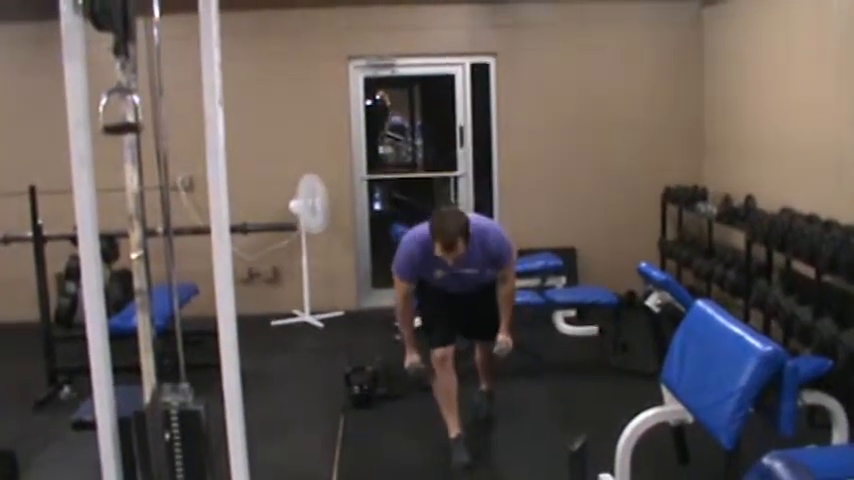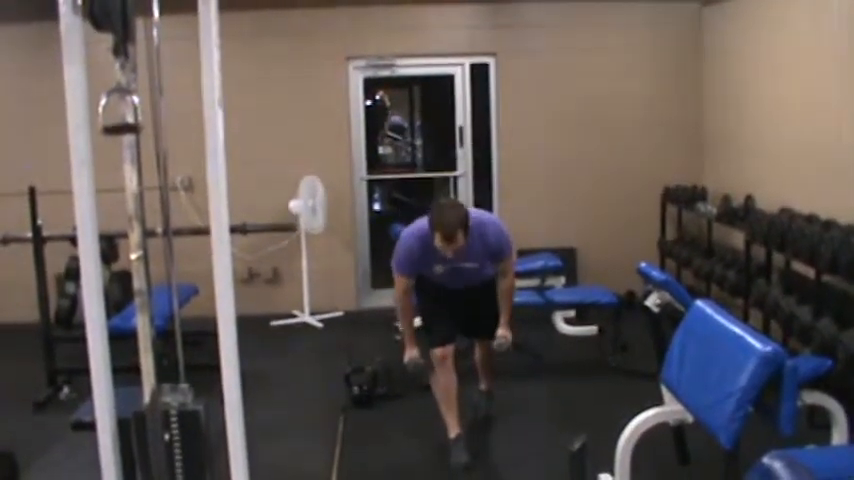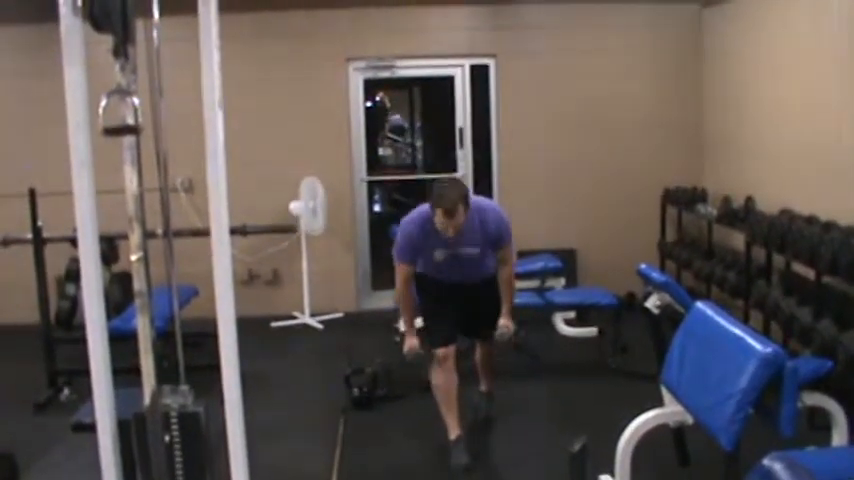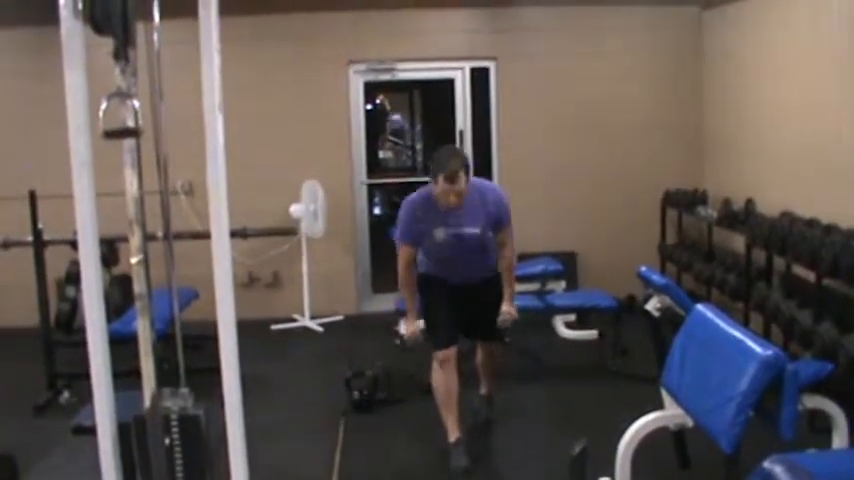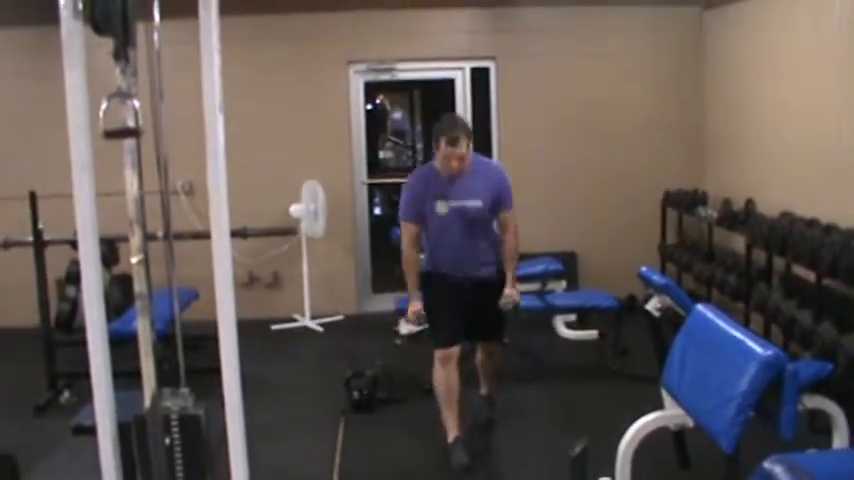
dt=0.1s
person 1, frame 1
left shoulder: (493, 237)
right shoulder: (412, 246)
left elbow: (506, 281)
right elbow: (404, 298)
left wrist: (505, 329)
right wrist: (410, 348)
left hip: (480, 287)
right hip: (435, 291)
left knee: (487, 343)
right knee: (441, 355)
left ankle: (486, 390)
right ankle: (455, 435)
person 1, frame 2
left shoulder: (492, 230)
right shoulder: (411, 241)
left elbow: (505, 275)
right elbow: (403, 293)
left wrist: (504, 323)
right wrist: (409, 342)
left hip: (480, 284)
right hip: (435, 288)
left knee: (486, 342)
right knee: (441, 354)
left ankle: (485, 389)
right ankle: (455, 435)
person 1, frame 3
left shoulder: (492, 217)
right shoulder: (412, 227)
left elbow: (506, 264)
right elbow: (404, 281)
left wrist: (506, 313)
right wrist: (410, 331)
left hip: (481, 282)
right hip: (436, 284)
left knee: (487, 343)
right knee: (443, 355)
left ankle: (485, 388)
right ankle: (455, 435)
person 1, frame 4
left shoulder: (492, 197)
right shoulder: (414, 208)
left elbow: (506, 248)
right elbow: (406, 264)
left wrist: (508, 298)
right wrist: (411, 315)
left hip: (484, 281)
right hip: (438, 283)
left knee: (488, 345)
right knee: (443, 356)
left ankle: (485, 393)
right ankle: (454, 437)
person 1, frame 5
left shoulder: (493, 175)
right shoulder: (418, 185)
left elbow: (508, 229)
right elbow: (410, 244)
left wrist: (510, 283)
right wrist: (414, 296)
left hip: (488, 274)
right hip: (440, 275)
left knee: (489, 343)
right knee: (446, 356)
left ankle: (486, 394)
right ankle: (454, 437)
